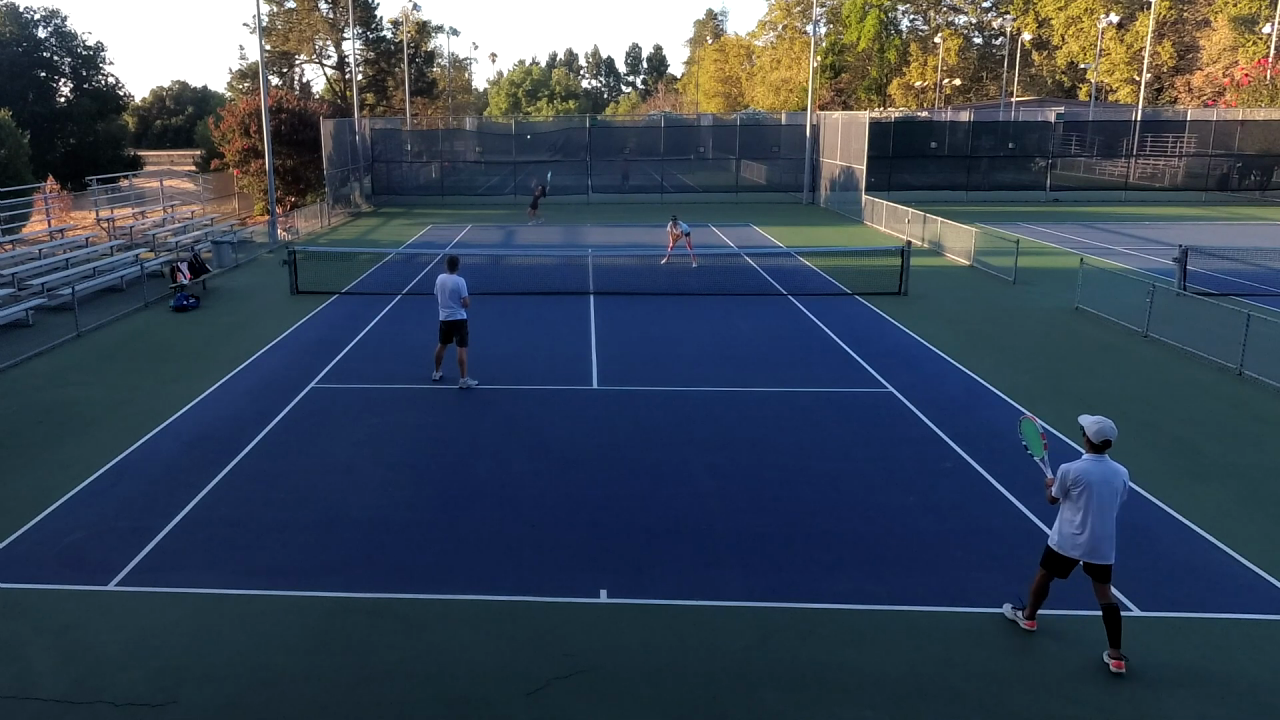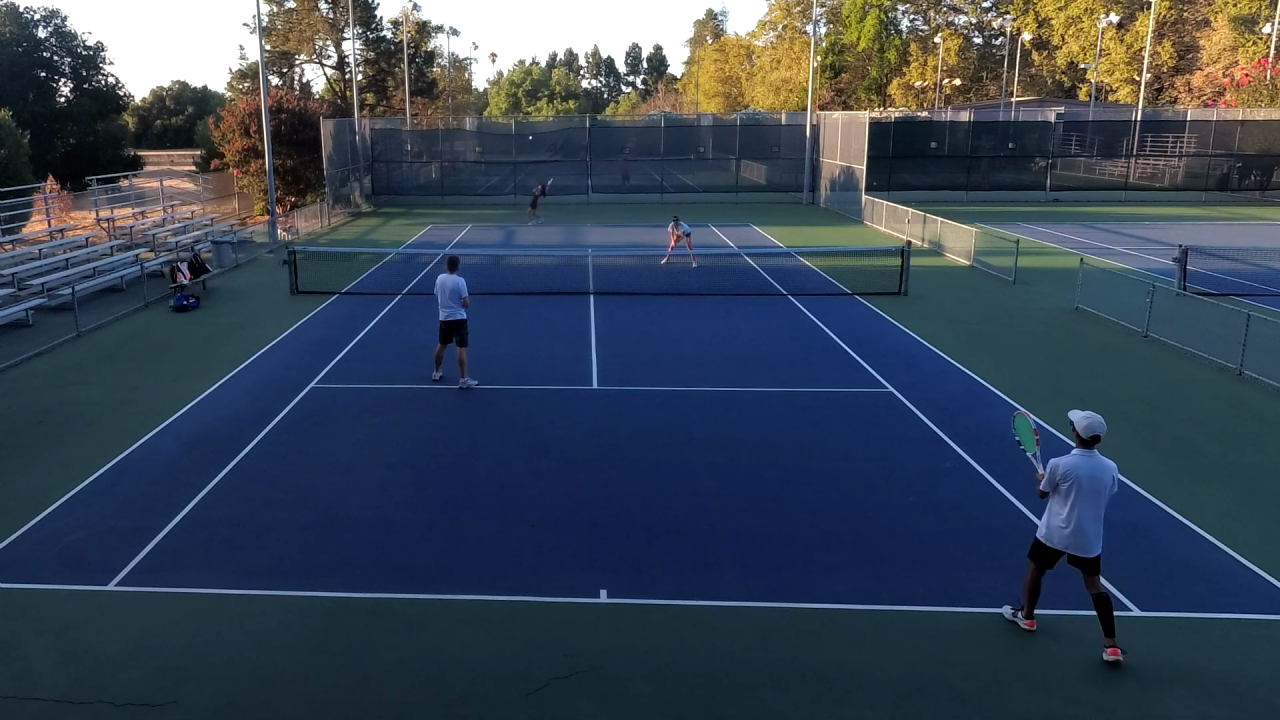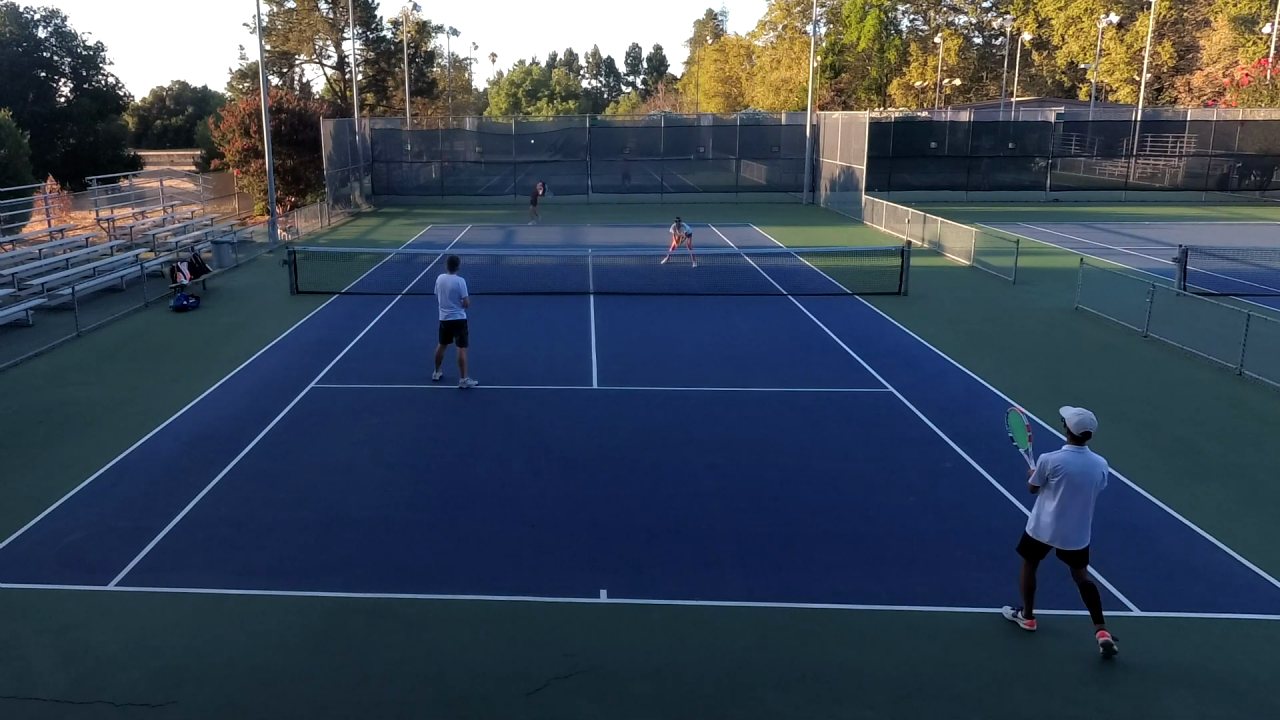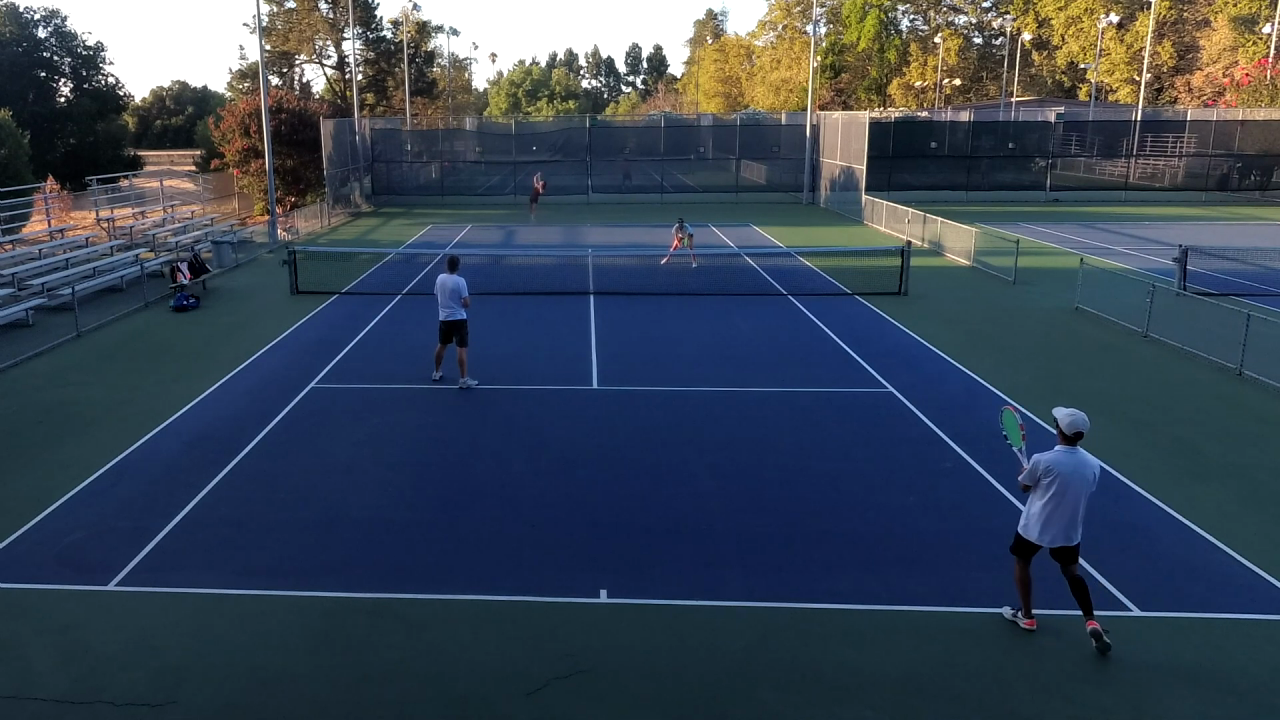
dt=0.1s
person 1, frame 1
left shoulder: (1070, 470)
right shoulder: (1122, 474)
left elbow: (1053, 499)
left wrist: (1051, 484)
left hip: (1068, 541)
right hip: (1102, 545)
left knee: (1044, 576)
right knee: (1105, 595)
left ankle: (1028, 617)
right ankle: (1116, 656)
person 1, frame 2
left shoulder: (1060, 464)
right shoulder: (1111, 469)
left elbow: (1043, 493)
left wrist: (1042, 479)
left hip: (1055, 534)
right hip: (1090, 538)
left knee: (1035, 570)
right knee: (1095, 585)
left ankle: (1027, 616)
right ankle: (1111, 646)
person 1, frame 3
left shoulder: (1050, 461)
right shoulder: (1100, 465)
left elbow: (1032, 488)
right elbow: (1094, 493)
left wrist: (1033, 473)
left hip: (1044, 529)
right hip: (1078, 533)
left knee: (1028, 565)
right knee: (1082, 577)
left ankle: (1027, 616)
right ankle: (1103, 633)
person 1, frame 4
left shoulder: (1042, 460)
right shoulder: (1092, 465)
left elbow: (1024, 487)
right elbow: (1084, 492)
left wrist: (1027, 473)
left hip: (1035, 527)
right hip: (1070, 531)
left knee: (1022, 563)
right knee: (1071, 571)
left ankle: (1026, 615)
right ankle: (1092, 623)
